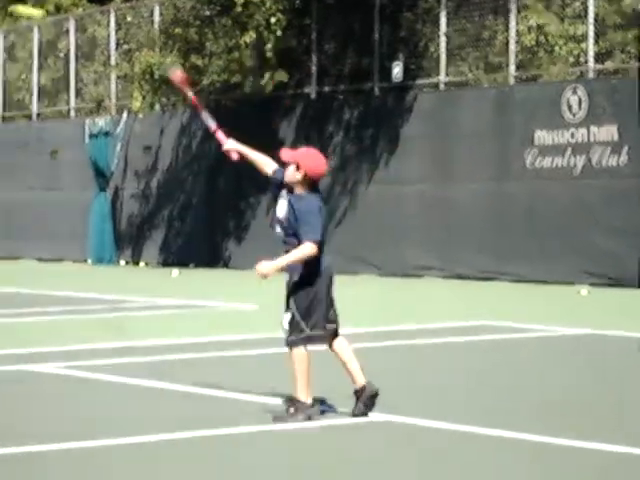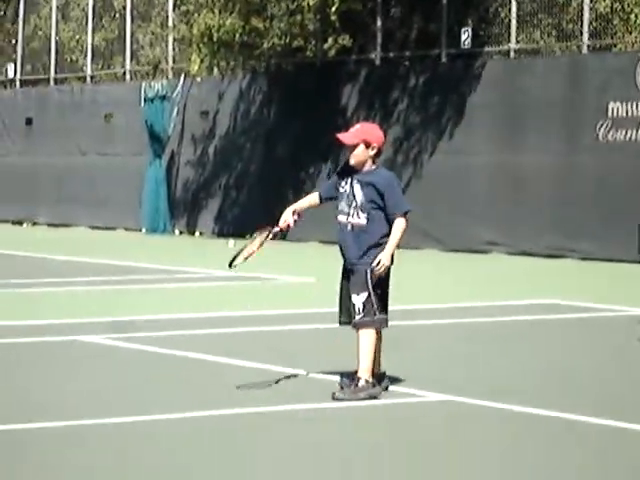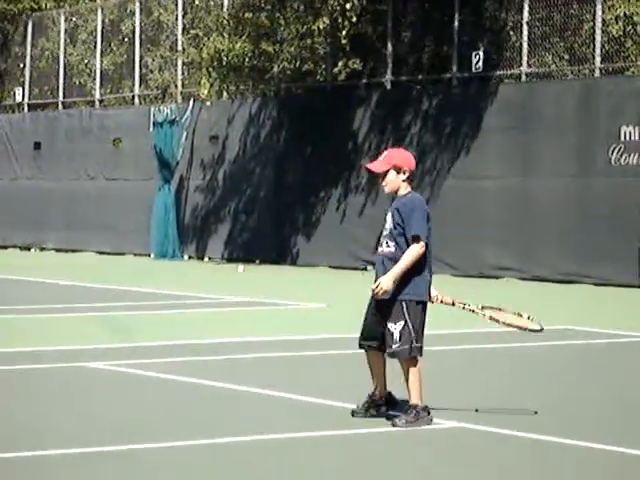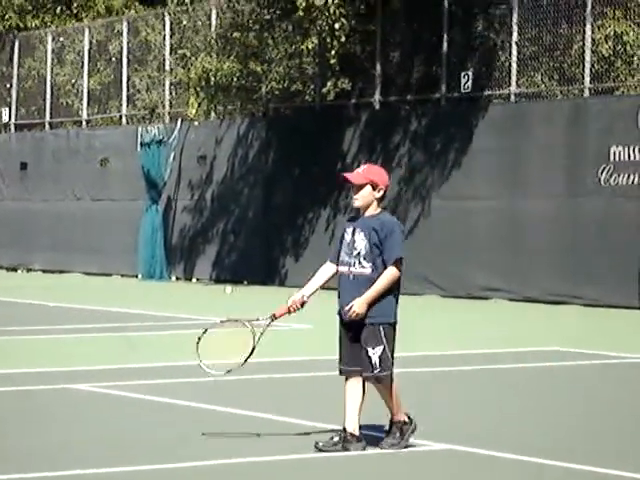
dt=0.7s
person 1, frame 1
left shoulder: (309, 206)
right shoulder: (290, 188)
left elbow: (311, 247)
right elbow: (269, 166)
left wrist: (275, 264)
right wrist: (240, 148)
left hip: (306, 277)
right hip: (314, 275)
left knee: (297, 338)
right knee: (329, 333)
left ankle: (304, 403)
right ankle: (362, 386)
person 1, frame 2
left shoulder: (384, 179)
right shoulder: (346, 174)
left elbow: (400, 218)
right elbow: (321, 195)
left wrist: (389, 250)
right wrist: (292, 209)
left hip: (371, 262)
right hip: (353, 261)
left knee: (367, 319)
right knee: (365, 320)
left ankle: (365, 382)
right ankle: (374, 375)
person 1, frame 3
left shoulder: (413, 204)
right shoulder: (397, 205)
left elbow: (419, 246)
left wrist: (392, 276)
right wrist: (427, 285)
left hip: (406, 292)
right hip: (386, 290)
left knee: (404, 350)
right knee: (371, 343)
left ankle: (418, 408)
right ankle: (380, 398)
person 1, frame 4
left shoulder: (389, 226)
right shoulder: (350, 224)
left elbow: (394, 269)
right elbow: (333, 263)
left wrist: (366, 299)
right wrist: (305, 291)
left hip: (377, 314)
right hip: (349, 312)
left knee: (379, 372)
right knee: (353, 372)
left ankle: (401, 421)
right ankle: (351, 433)
